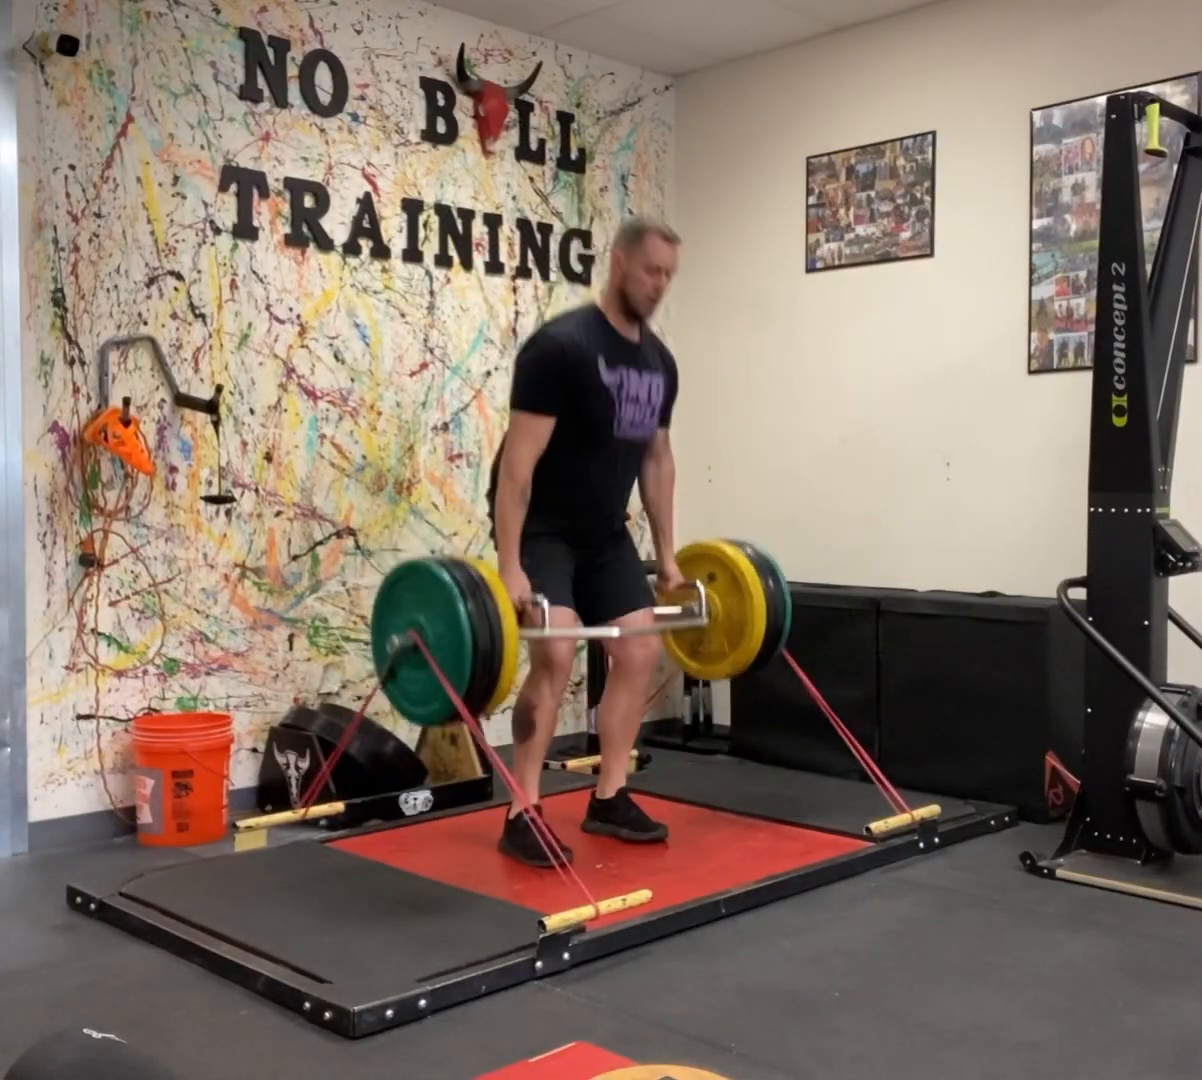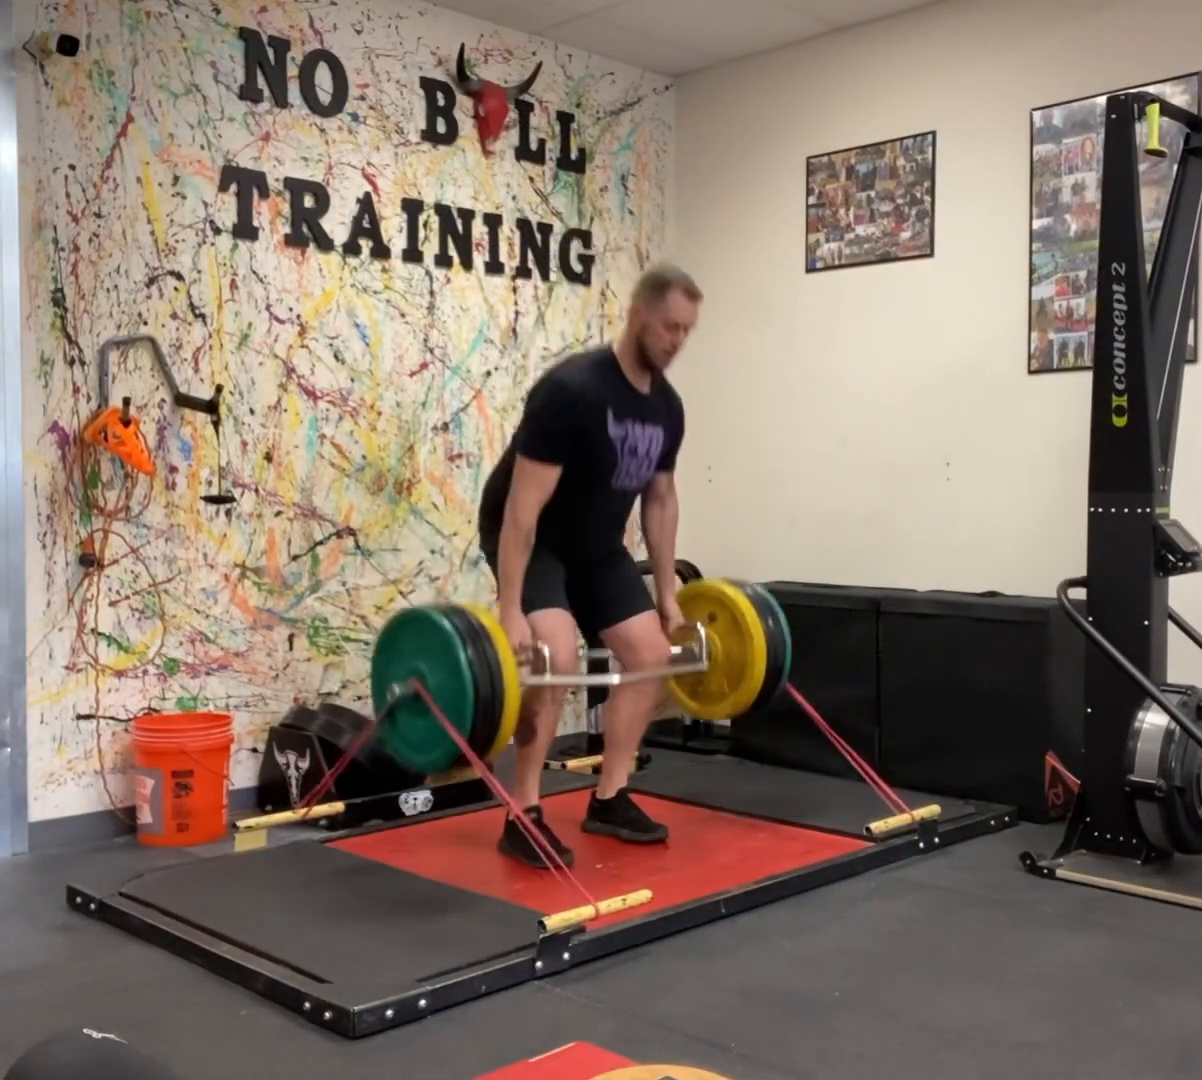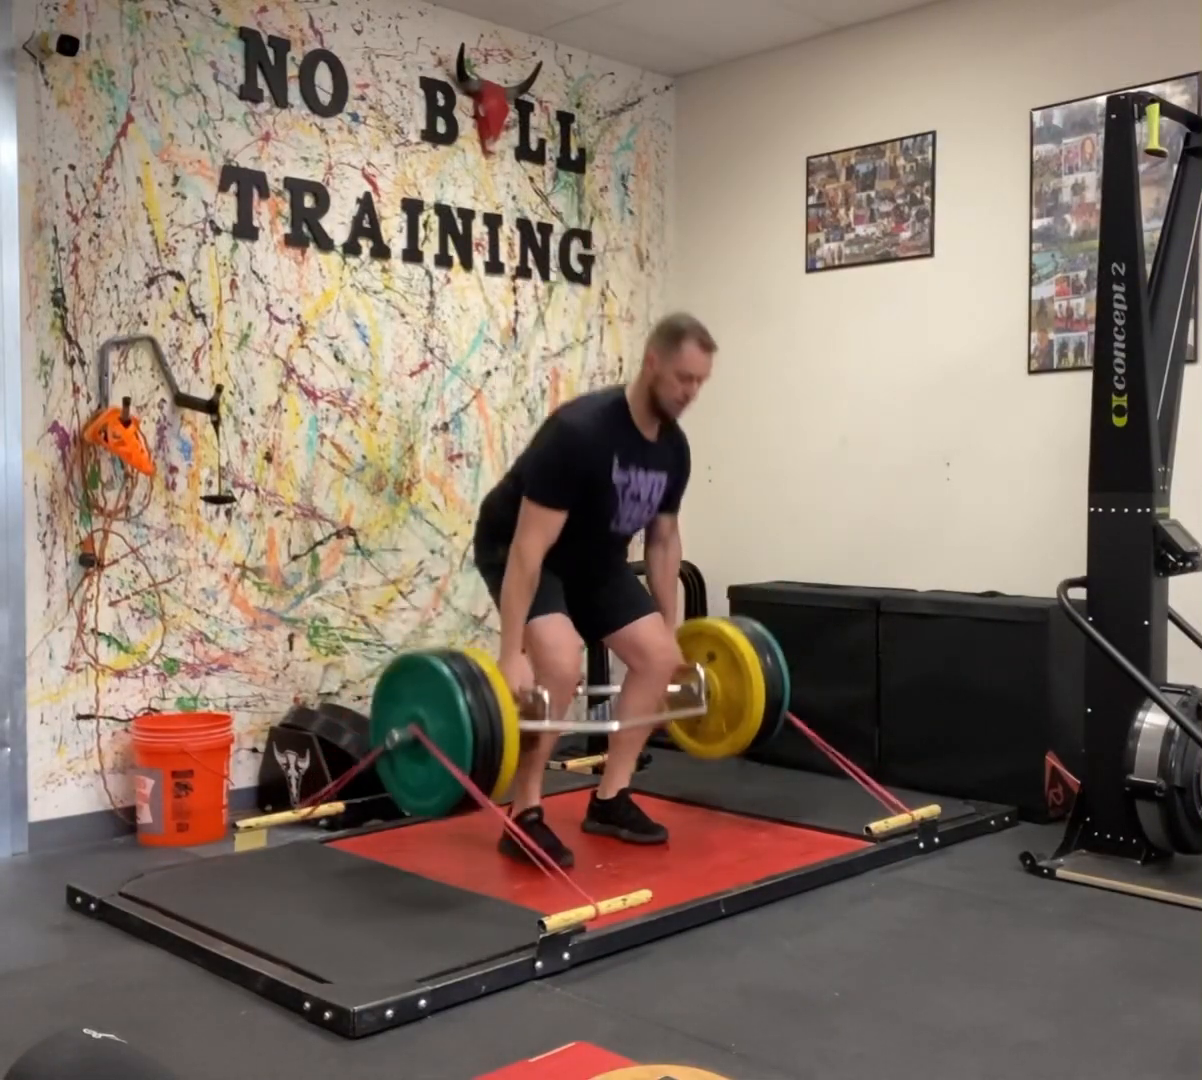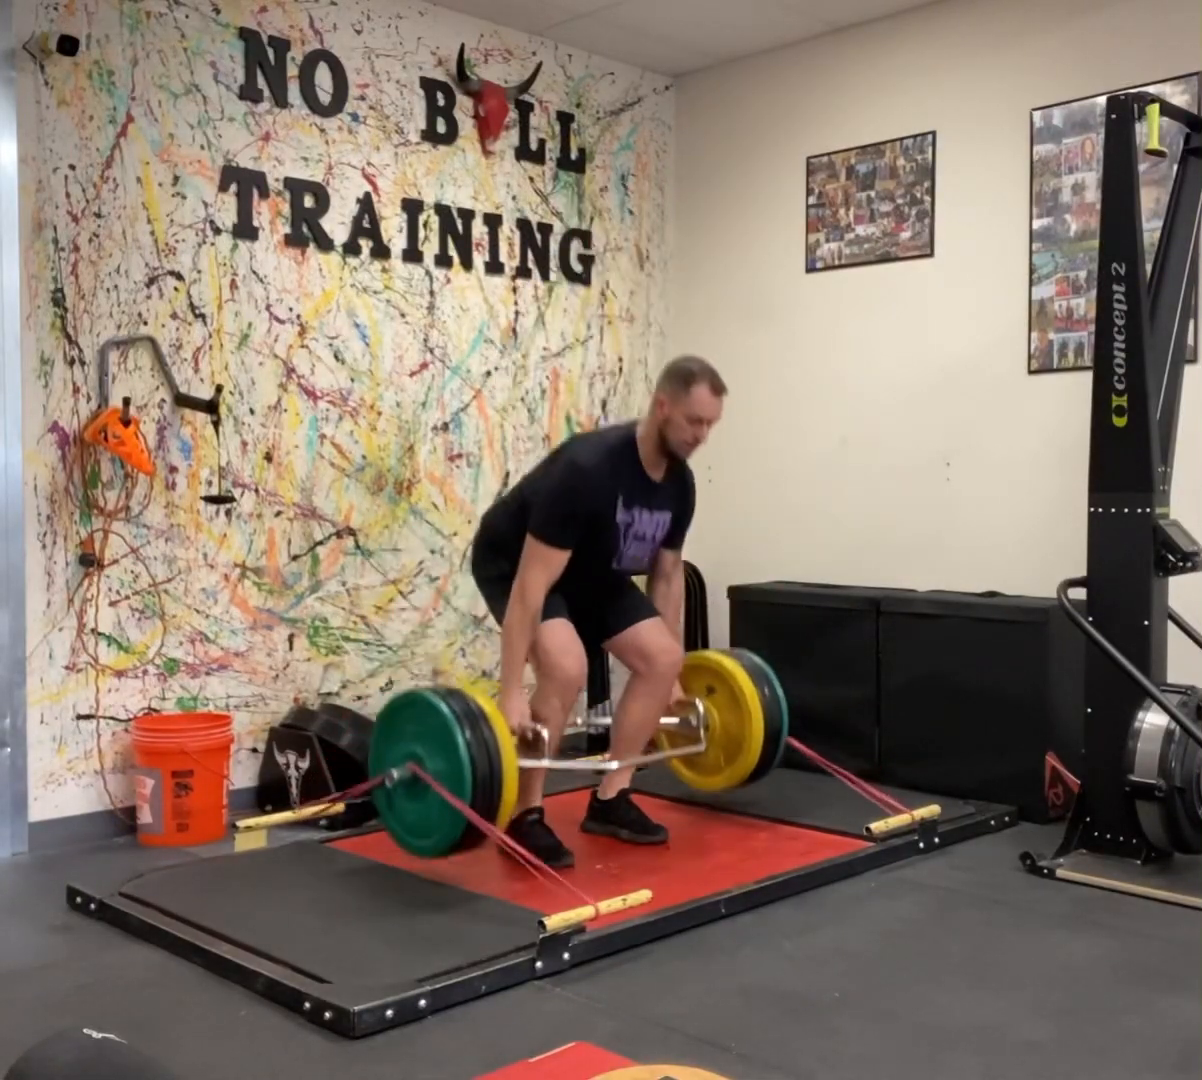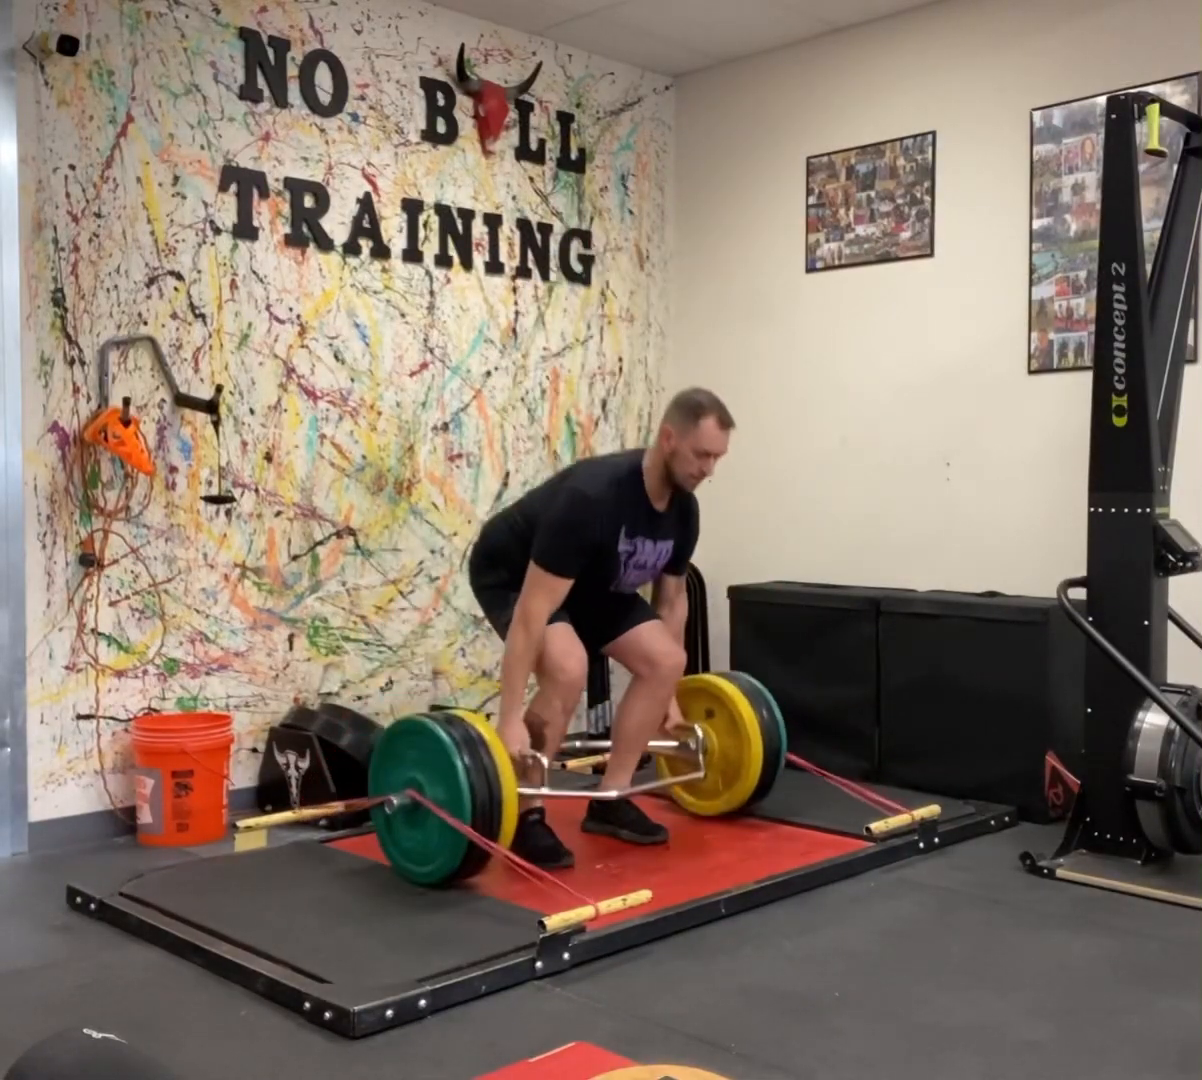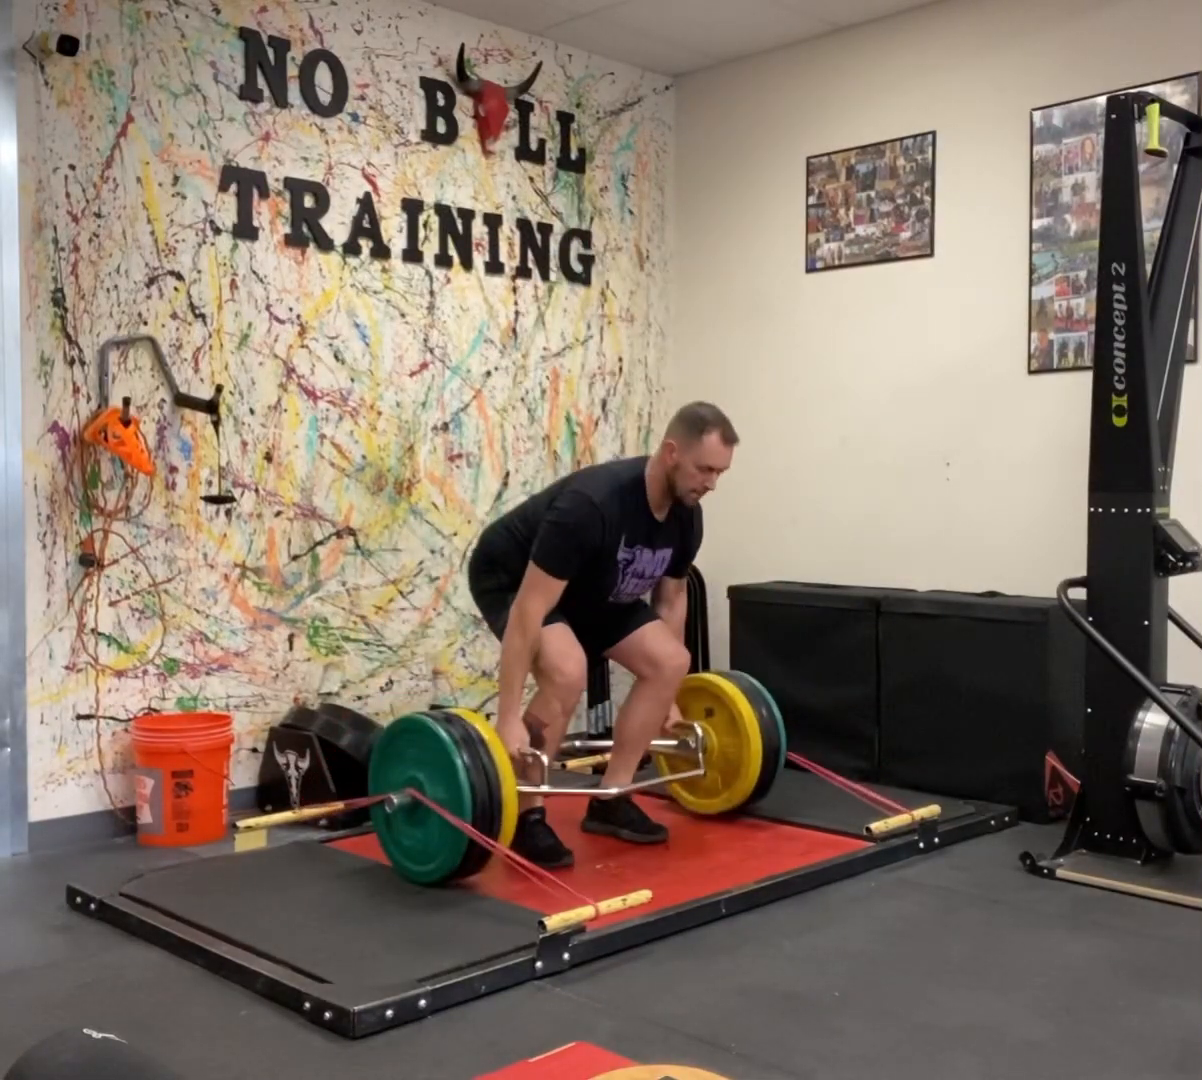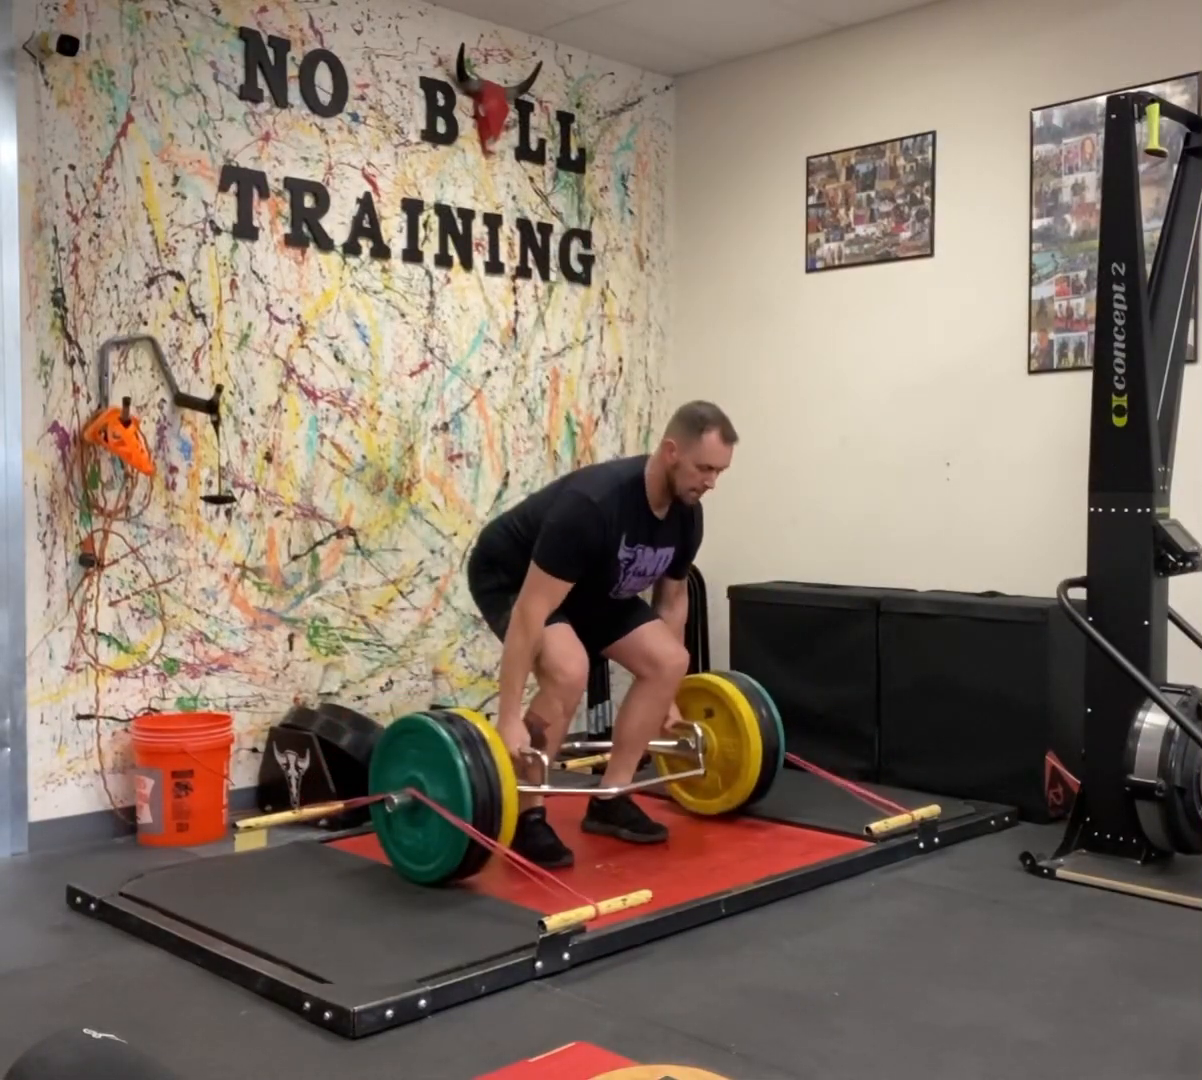
dt=0.1s
person 1, frame 1
left shoulder: (659, 360)
right shoulder: (562, 345)
left elbow: (658, 458)
right elbow: (518, 460)
left wrist: (666, 552)
right wrist: (510, 568)
left hip: (602, 531)
right hip: (540, 526)
left knee: (640, 653)
right knee: (555, 655)
left ankle: (608, 798)
right ankle: (522, 814)
person 1, frame 2
left shoulder: (667, 405)
right shoulder: (570, 391)
left elbow: (661, 499)
right elbow: (523, 506)
left wrist: (668, 594)
right wrist: (509, 613)
left hip: (597, 546)
right hip: (536, 543)
left knee: (651, 654)
right knee: (558, 658)
left ankle: (608, 798)
right ankle: (523, 817)
person 1, frame 3
left shoulder: (674, 447)
right shoulder: (581, 433)
left elbow: (664, 541)
right elbow: (528, 547)
left wrist: (671, 634)
right wrist: (511, 657)
left hip: (593, 558)
right hip: (518, 547)
left knee: (657, 657)
right knee: (562, 665)
left ankle: (610, 799)
right ankle: (524, 815)
person 1, frame 4
left shoulder: (679, 484)
right shoulder: (587, 470)
left elbow: (666, 574)
right elbow: (532, 585)
left wrist: (677, 659)
right wrist: (511, 695)
right hip: (510, 561)
left knee: (660, 660)
right knee: (566, 668)
left ankle: (610, 800)
right ankle: (524, 817)
person 1, frame 5
left shoulder: (683, 511)
right shoulder: (591, 498)
left elbow: (672, 599)
right elbow: (533, 612)
left wrist: (671, 700)
right wrist: (509, 719)
right hip: (509, 574)
left knee: (665, 661)
right knee: (569, 670)
left ankle: (609, 801)
right ankle: (525, 816)
person 1, frame 6
left shoulder: (685, 519)
right shoulder: (592, 505)
left elbow: (670, 600)
right elbow: (529, 611)
left wrist: (671, 700)
right wrist: (509, 718)
right hip: (509, 577)
left knee: (670, 662)
right knee: (567, 671)
left ankle: (610, 800)
right ankle: (526, 816)
person 1, frame 7
left shoulder: (686, 517)
right shoulder: (592, 505)
left elbow: (673, 600)
right elbow: (530, 613)
left wrist: (671, 701)
right wrist: (508, 720)
right hip: (509, 576)
left knee: (668, 662)
right knee: (569, 672)
left ankle: (609, 800)
right ankle: (525, 816)
